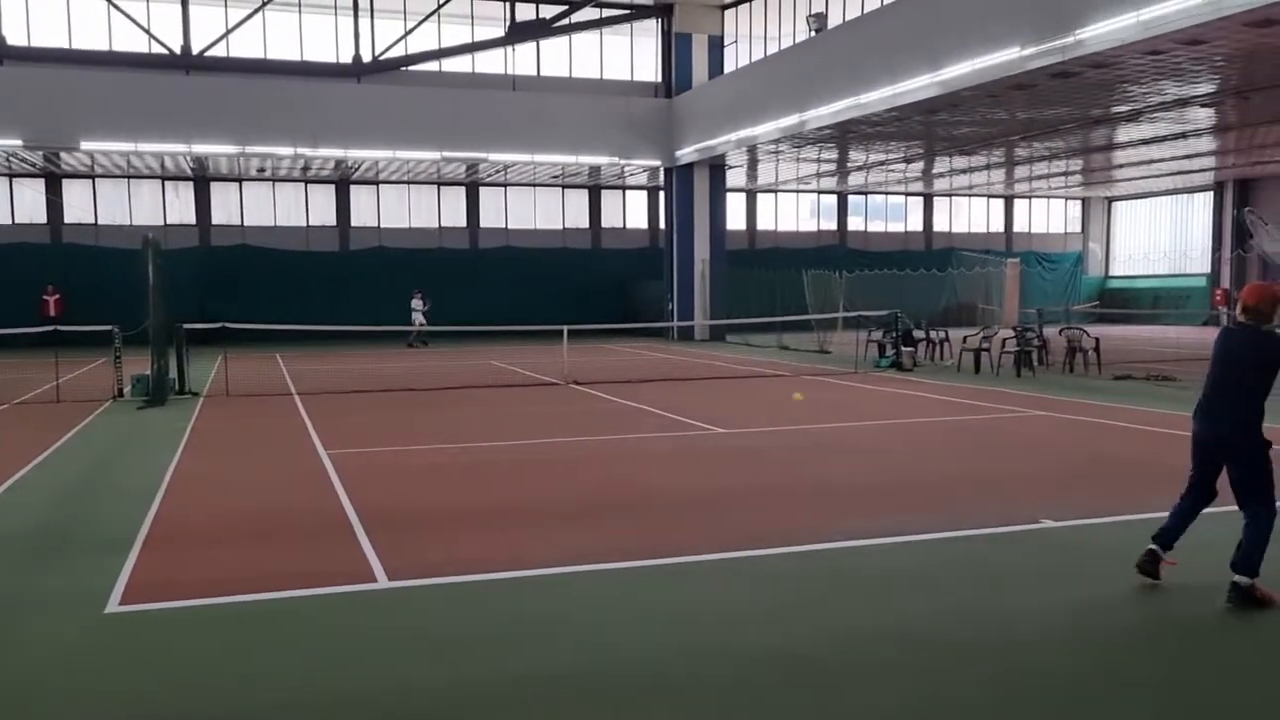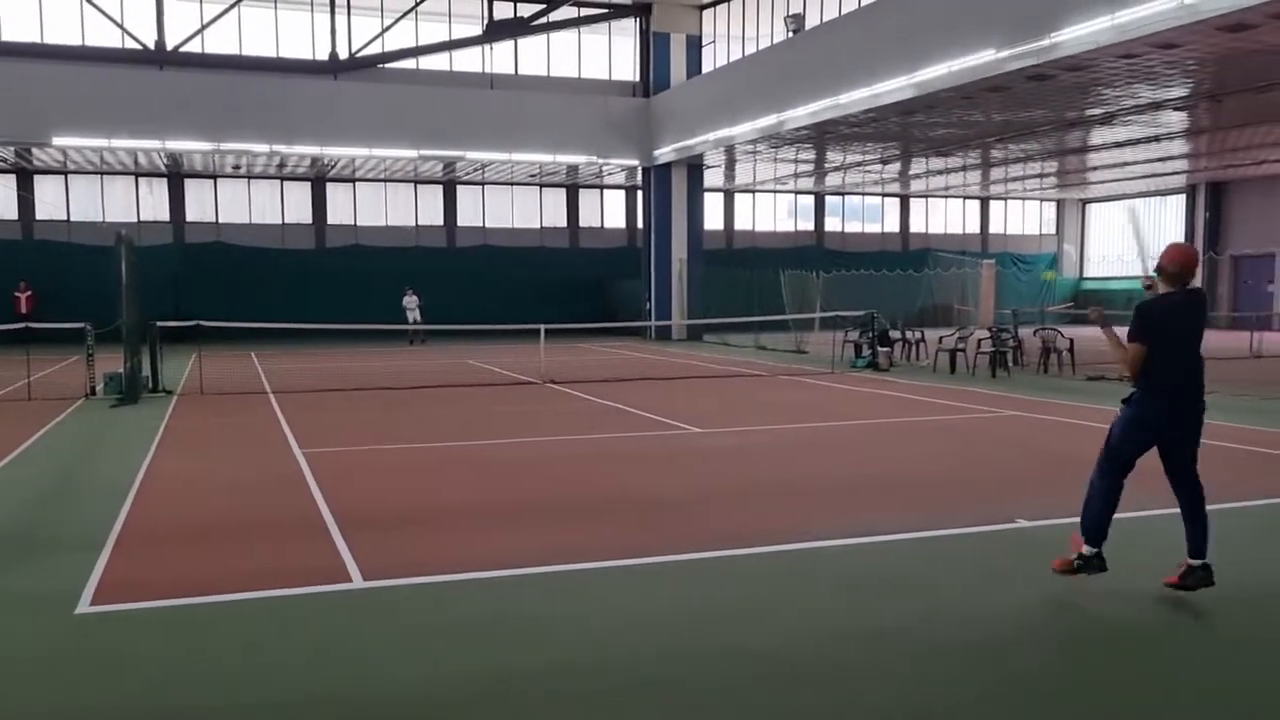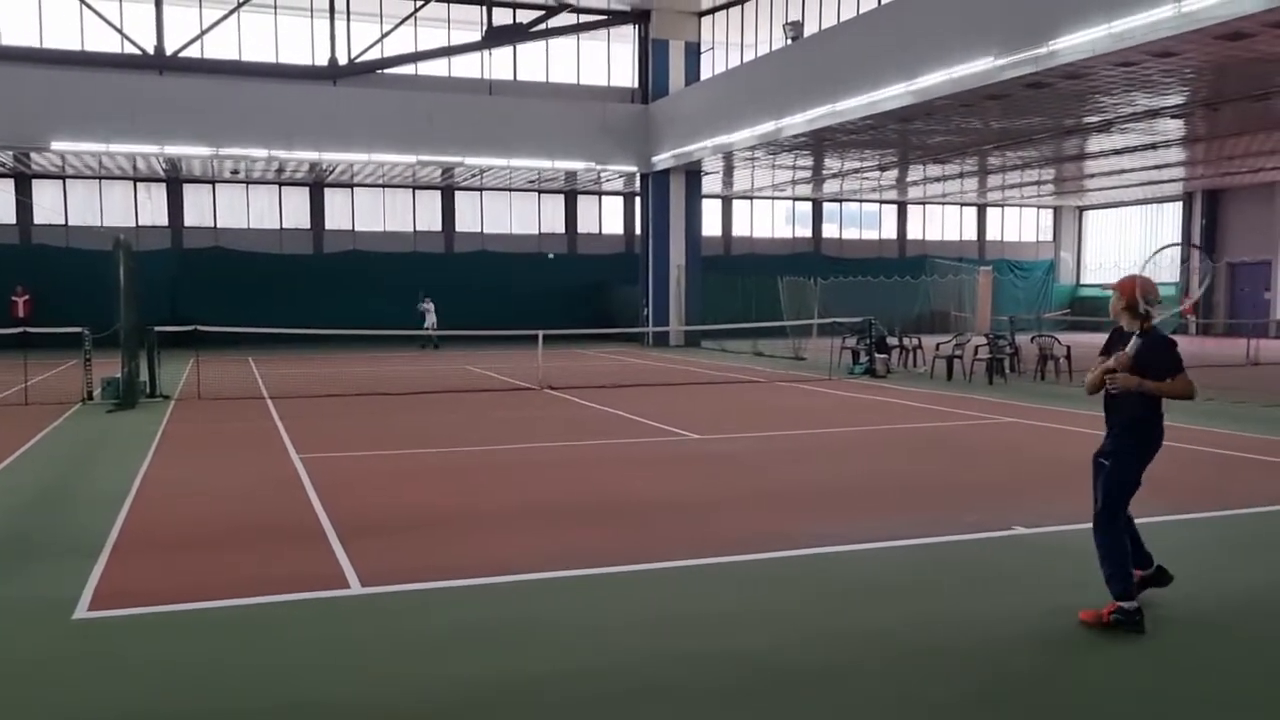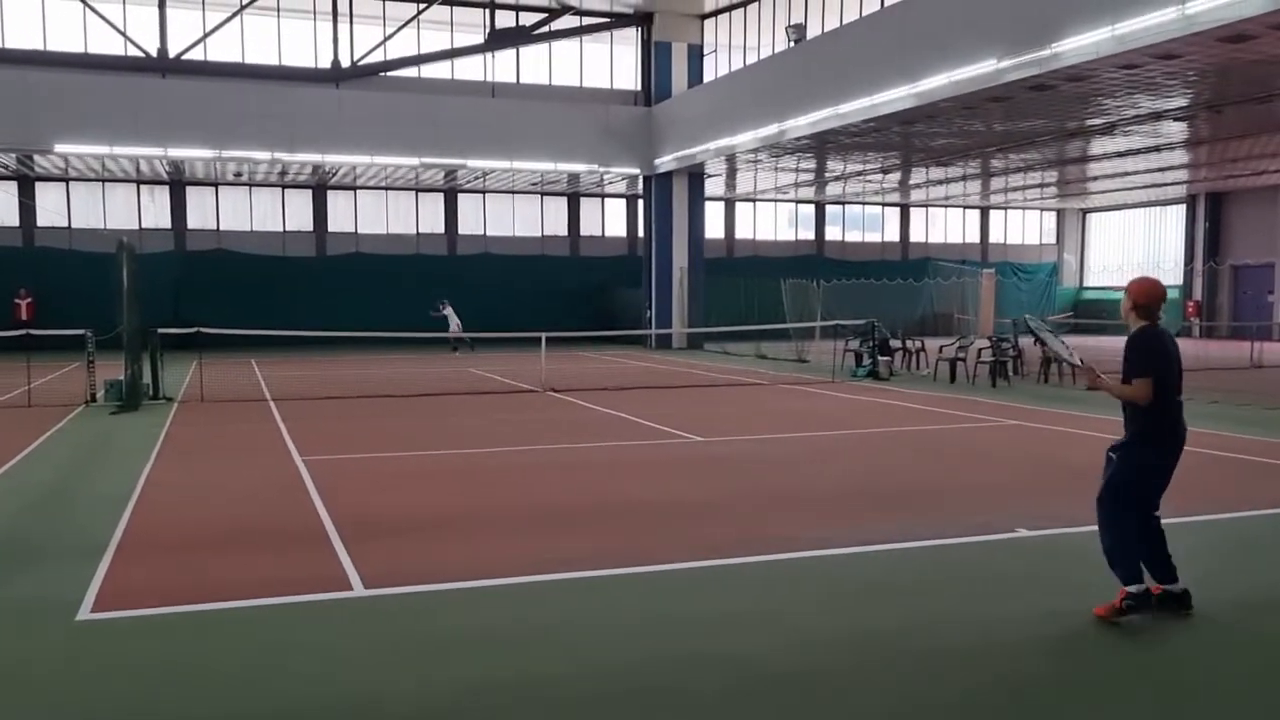
dt=0.5s
person 1, frame 1
left shoulder: (1226, 335)
left hip: (1206, 429)
right hip: (1244, 437)
left knee: (1197, 493)
left ankle: (1155, 550)
right ankle: (1243, 581)
person 1, frame 2
left shoulder: (1147, 310)
right shoulder: (1197, 300)
left elbow: (1130, 366)
left wrist: (1107, 332)
left hip: (1148, 405)
right hip: (1189, 408)
left knee: (1109, 471)
right knee: (1186, 482)
left ankle: (1089, 552)
right ankle: (1198, 564)
person 1, frame 3
left shoulder: (1159, 343)
right shoulder: (1117, 336)
left elbow: (1186, 389)
right elbow: (1091, 386)
left wrist: (1139, 382)
right wrist: (1108, 366)
left hip: (1135, 440)
right hip: (1120, 438)
left knee: (1107, 517)
right knee: (1113, 508)
left ankle: (1126, 607)
right ankle: (1146, 570)
person 1, frame 4
left shoulder: (1138, 342)
right shoulder: (1162, 338)
left elbow: (1142, 396)
left wrist: (1104, 384)
right wrist: (1117, 386)
left hip: (1144, 439)
right hip: (1171, 437)
left knee: (1113, 506)
right knee: (1141, 510)
left ankle: (1134, 590)
right ankle: (1171, 590)
